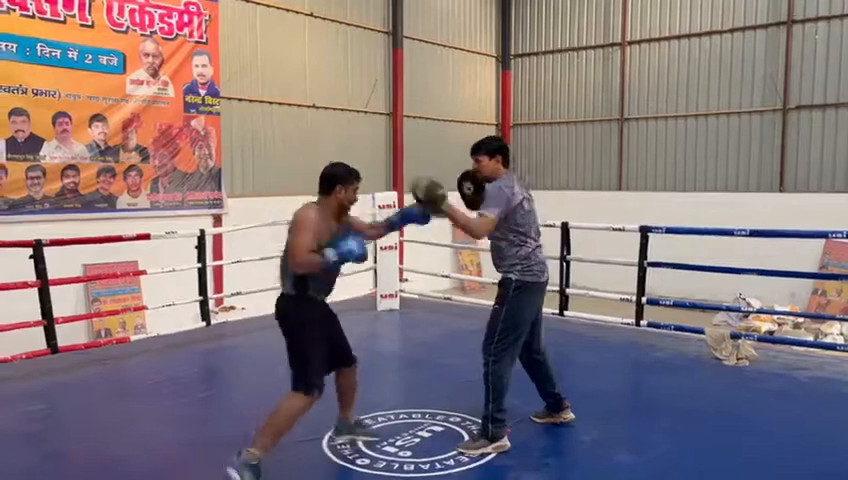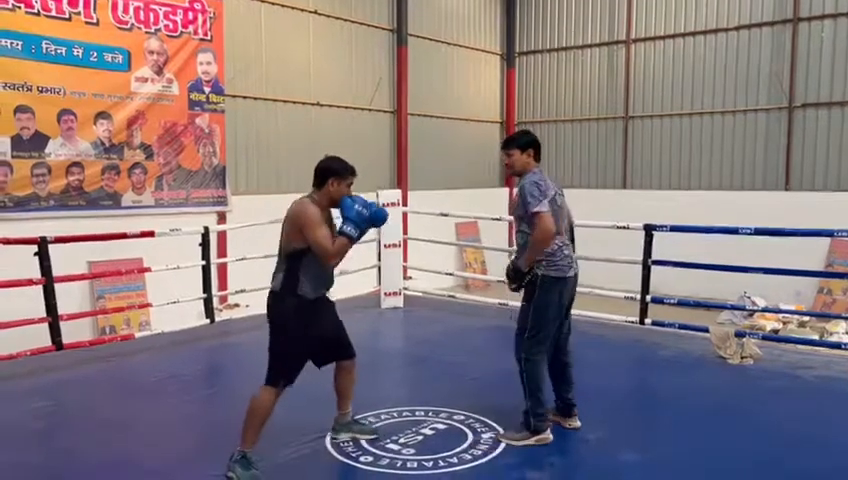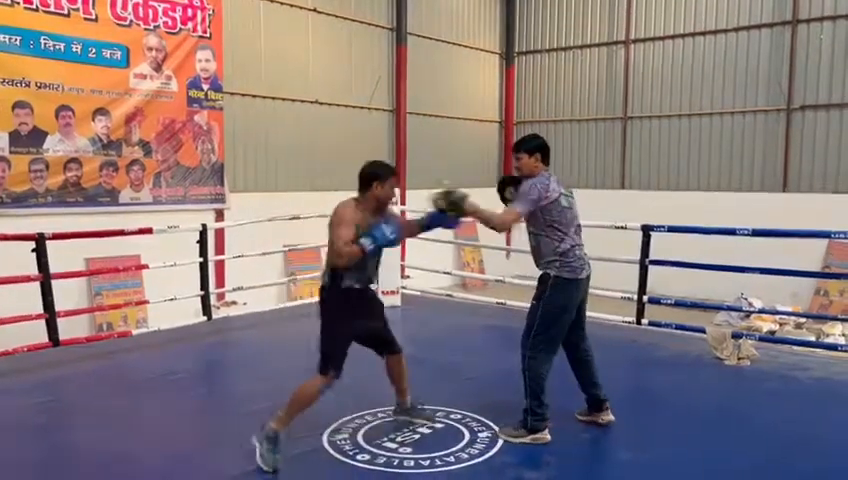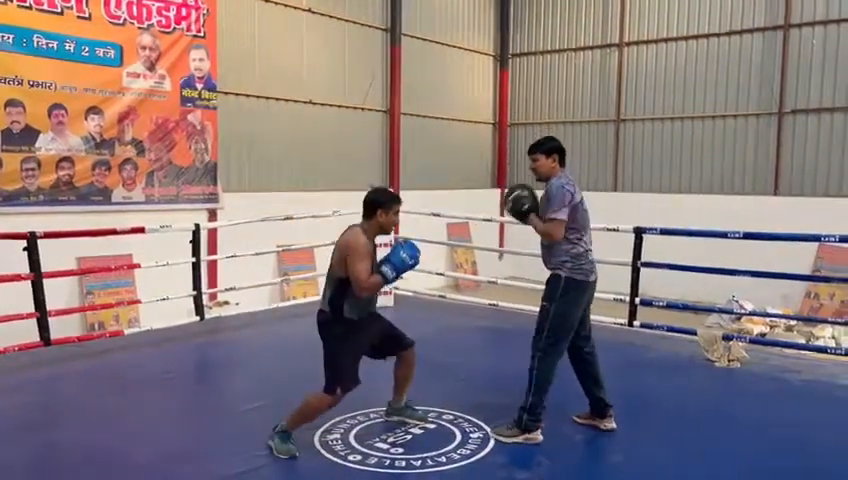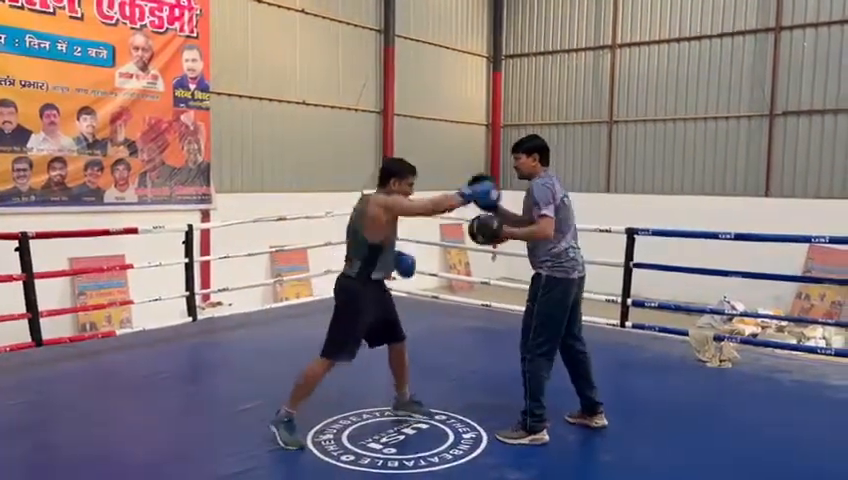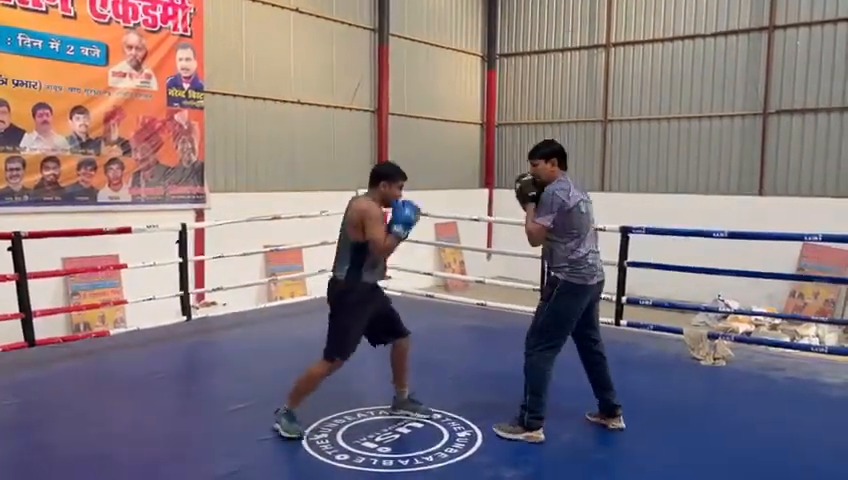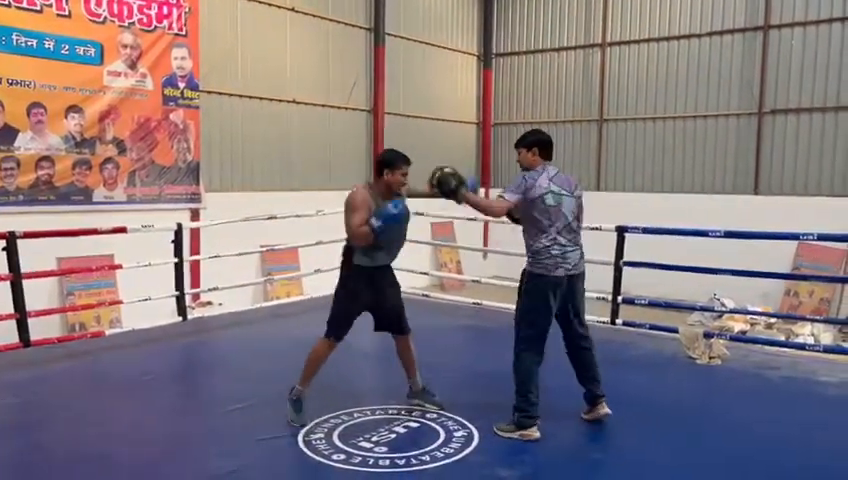
dt=0.7s
person 1, frame 1
left shoulder: (499, 189)
right shoulder: (514, 187)
left elbow: (479, 230)
right elbow: (491, 228)
left wrist: (445, 207)
right wrist: (460, 204)
left hip: (520, 280)
right hip: (534, 276)
left knee: (496, 352)
right knee: (530, 346)
left ankle: (494, 433)
right ankle: (557, 406)
person 1, frame 2
left shoulder: (530, 184)
right shoulder: (546, 183)
left elbow: (546, 229)
right elbow: (565, 223)
left wrist: (522, 264)
left hip: (548, 275)
right hip: (564, 272)
left knee: (529, 348)
right knee: (557, 344)
left ankle: (537, 426)
right ankle: (566, 411)
person 1, frame 3
left shoulder: (536, 186)
right shoulder: (557, 186)
left elbow: (503, 223)
left wrist: (465, 205)
right wrist: (514, 204)
left hip: (560, 276)
right hip: (578, 272)
left knee: (535, 346)
right knee: (575, 341)
left ankle: (535, 425)
right ankle: (599, 406)
person 1, frame 4
left shoulder: (558, 186)
right shoulder: (565, 186)
left elbow: (554, 234)
left wrist: (530, 217)
right wrist: (532, 211)
left hip: (568, 277)
right hip: (583, 275)
left knee: (545, 348)
right knee: (580, 344)
left ankle: (528, 425)
right ankle: (602, 412)
person 1, frame 5
left shoulder: (540, 186)
right shoulder: (552, 185)
left elbow: (544, 231)
right elbow: (527, 221)
left wrist: (505, 232)
right wrist: (498, 213)
left hip: (554, 276)
right hip: (573, 272)
left knee: (535, 349)
right knee: (572, 342)
left ankle: (534, 426)
right ankle: (592, 410)
person 1, frame 6
left shoulder: (553, 192)
right shoulder: (575, 190)
left elbow: (535, 237)
left wrist: (529, 205)
right wrist: (537, 202)
left hip: (569, 280)
right hip: (591, 277)
left knee: (539, 347)
right knee: (590, 343)
left ankle: (531, 424)
right ankle: (611, 412)
person 1, frame 7
left shoulder: (528, 180)
right shoulder: (571, 183)
left elbow: (497, 208)
left wrist: (461, 193)
left hip: (543, 273)
right hip: (574, 270)
left knee: (529, 346)
right knee: (578, 335)
left ankle: (526, 422)
right ankle: (597, 401)
person 2, frame 1
left shoulder: (337, 218)
right shoulder: (309, 215)
left elbow: (368, 232)
right elbow: (298, 263)
left wrist: (402, 219)
right wrist: (338, 253)
left hip: (313, 305)
right hip: (299, 307)
left knee: (347, 364)
right knee: (308, 390)
left ankle: (346, 424)
person 2, frame 2
left shoulder: (323, 210)
right shoulder: (306, 210)
left elbow: (331, 248)
right elbow: (331, 256)
left wrist: (361, 224)
right wrist: (352, 224)
left hip: (315, 300)
right hip: (290, 305)
left knee: (347, 358)
right knee: (275, 384)
left ankle: (343, 422)
person 2, frame 3
left shoulder: (378, 210)
right shoulder: (347, 211)
left elbow: (401, 230)
right elbow: (339, 258)
left wrist: (435, 219)
right wrist: (370, 241)
left hip: (362, 296)
right hip: (341, 300)
left knee: (393, 353)
right knee: (328, 375)
left ankle: (405, 406)
right ankle: (269, 434)
person 2, frame 4
left shoulder: (367, 237)
right shoulder: (356, 241)
right elbow: (363, 288)
left wrist: (397, 260)
right wrist: (393, 267)
left hip: (362, 316)
right hip: (339, 323)
left knee: (406, 350)
right knee: (335, 394)
left ankle: (397, 406)
right ankle: (282, 432)
person 2, frame 5
left shoulder: (370, 203)
right shoulder: (384, 204)
right elbow: (433, 207)
left wrist: (395, 257)
right wrist: (470, 192)
left hip: (372, 285)
right hip: (357, 289)
left knee: (397, 342)
right knee: (331, 357)
left ankle: (403, 400)
right ankle: (285, 417)
person 2, frame 6
left shoulder: (365, 205)
right shoulder: (369, 208)
right elbow: (381, 250)
left wrist: (394, 226)
right wrist: (401, 226)
left hip: (367, 288)
right hip: (349, 292)
left knee: (401, 339)
right knee: (333, 360)
left ankle: (402, 399)
right ankle: (286, 412)
person 2, frame 7
left shoulder: (398, 192)
right shoulder: (360, 196)
left elbow: (424, 192)
right elbow: (356, 238)
right wrist: (381, 220)
left hip: (384, 274)
right hip: (357, 275)
left knee: (403, 333)
right knee: (332, 338)
left ankle: (416, 389)
right ankle: (297, 394)
